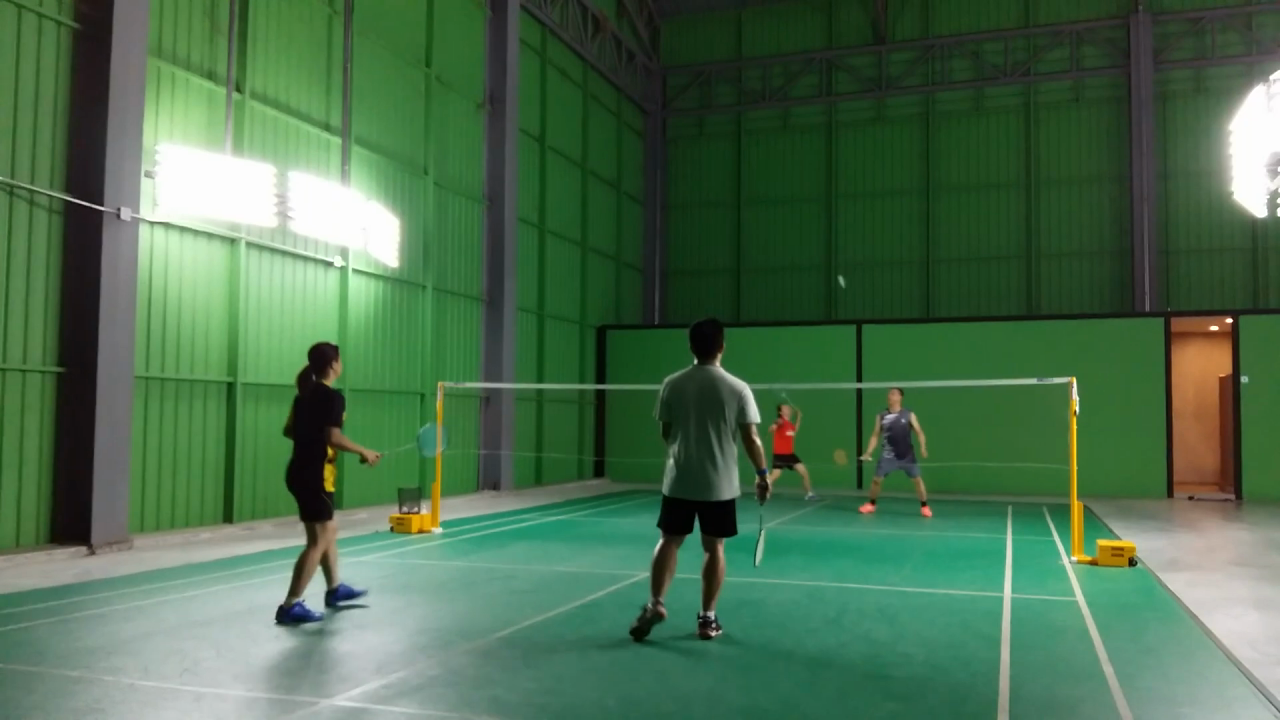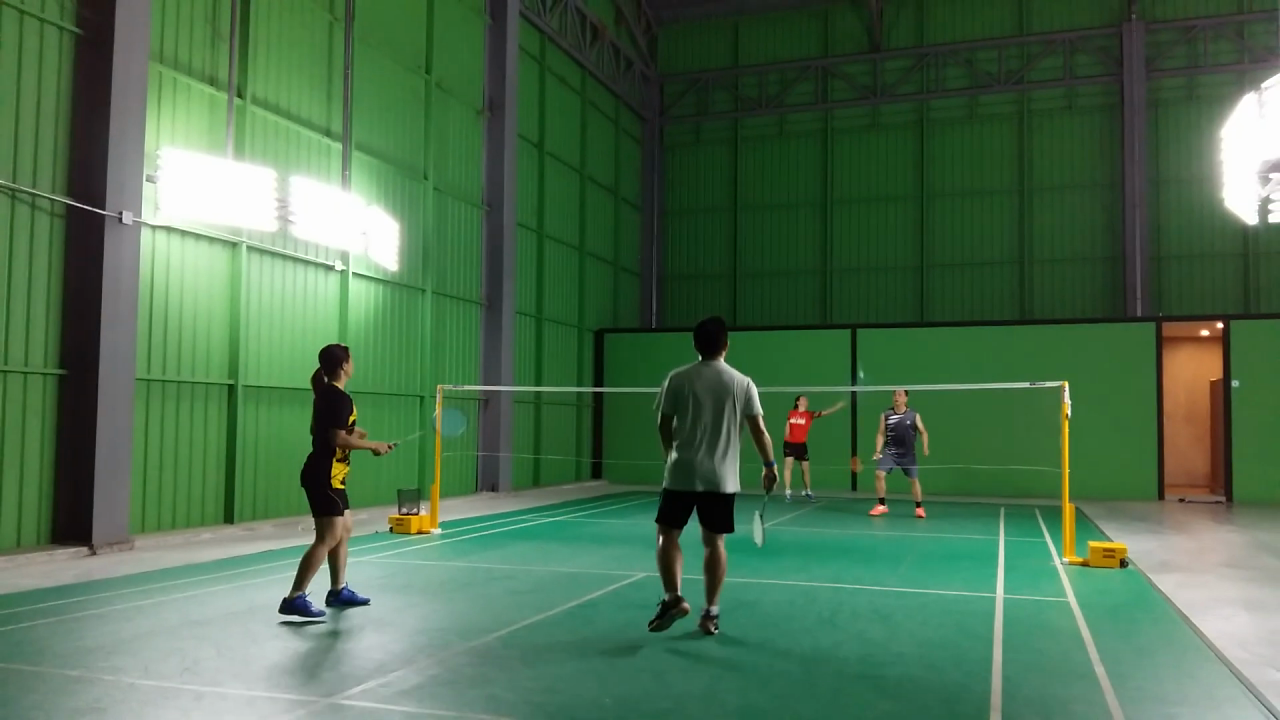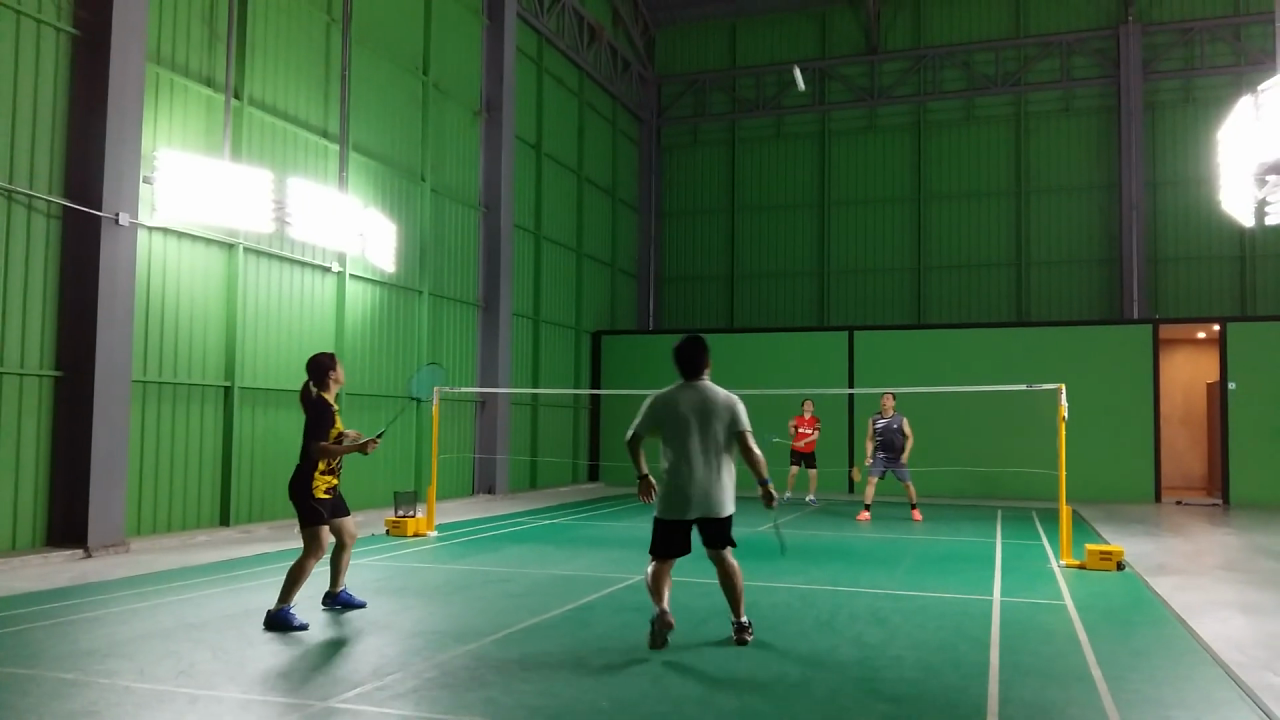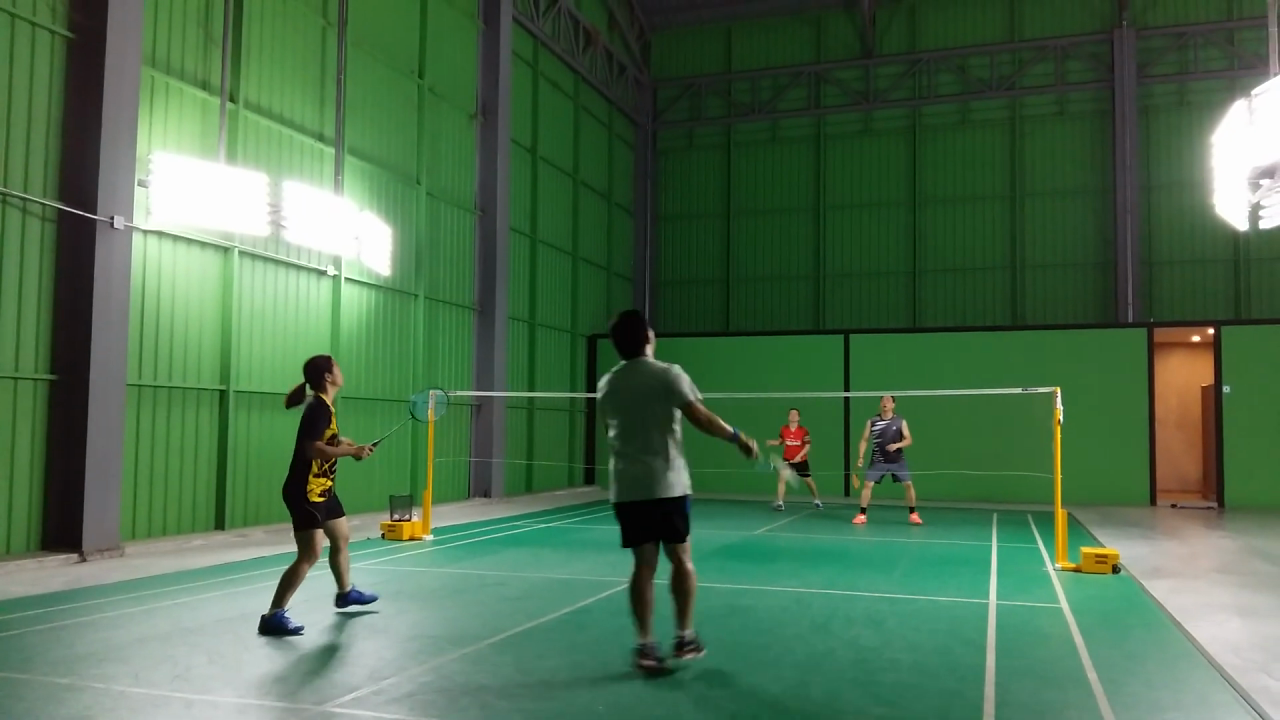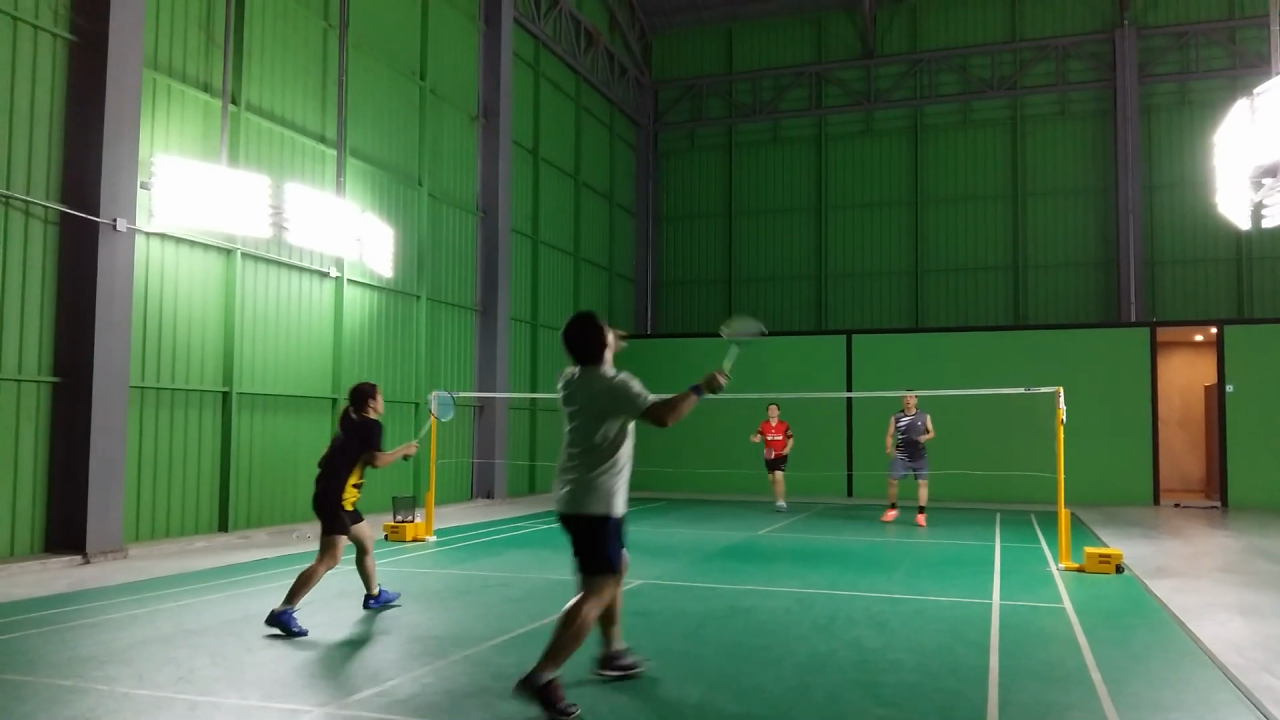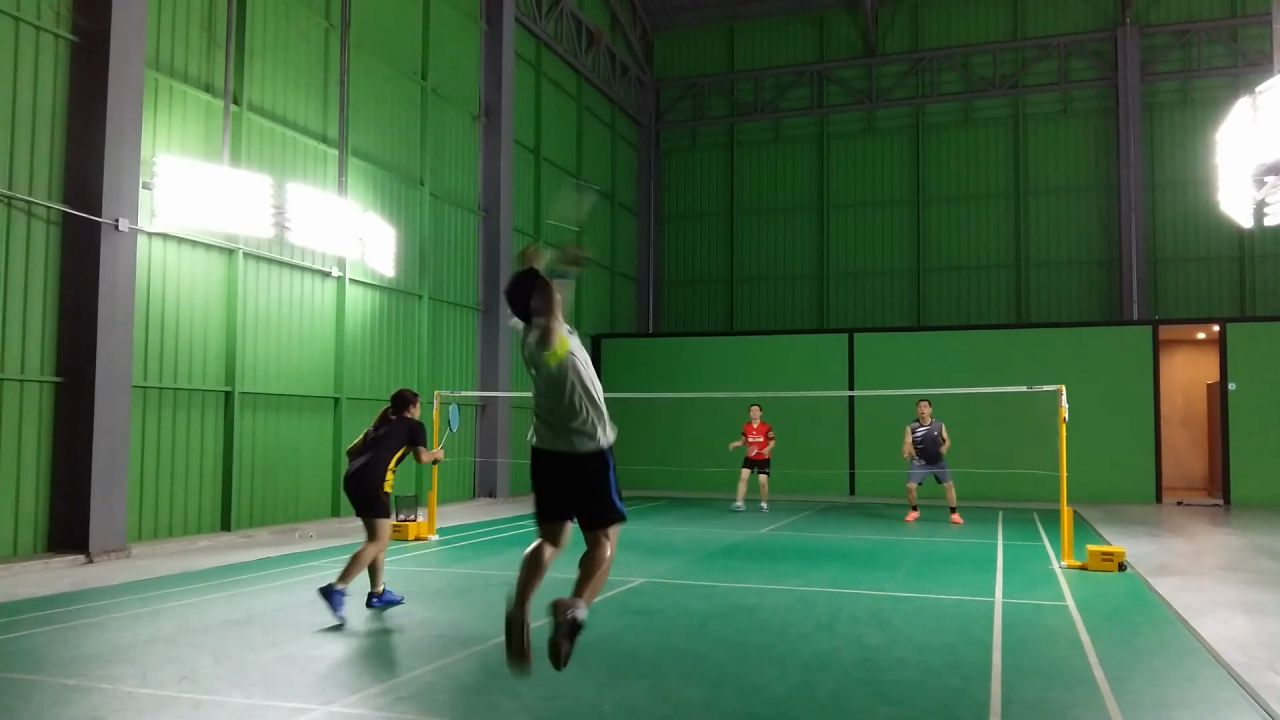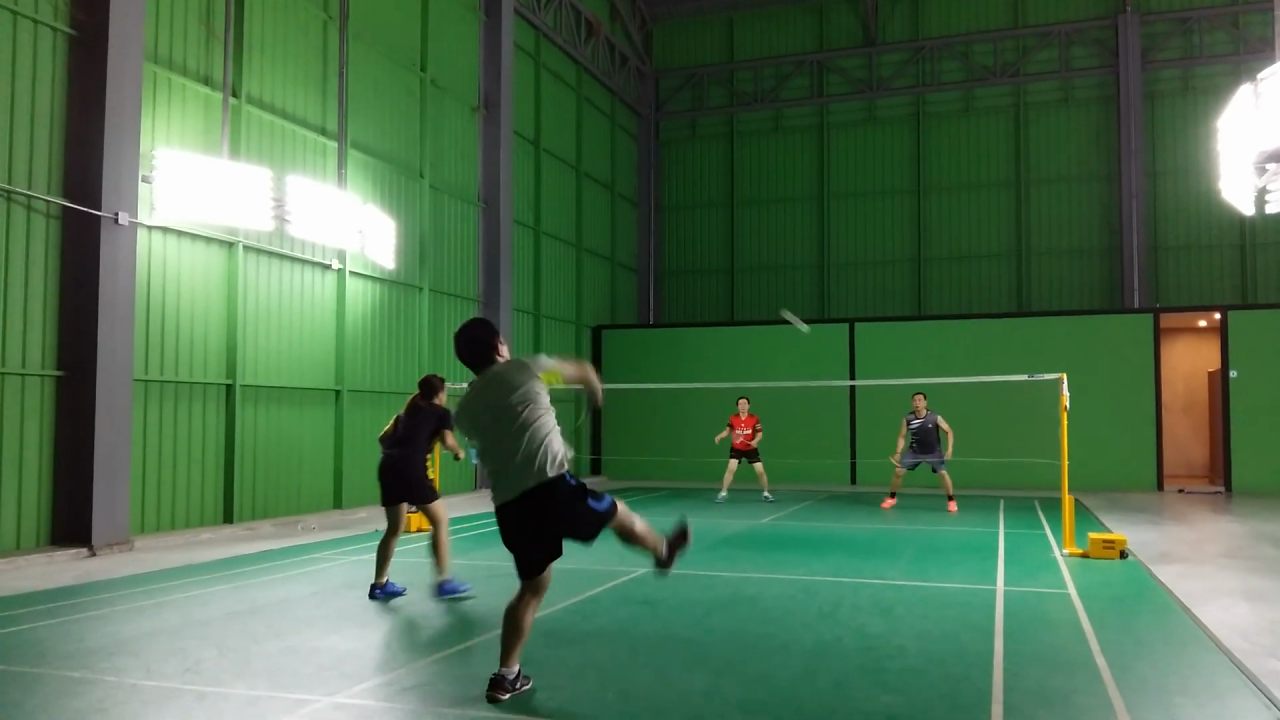
dt=0.3s
person 1, frame 1
left shoulder: (672, 384)
right shoulder: (737, 388)
left elbow: (666, 432)
right elbow: (751, 438)
right wrist: (762, 474)
left hip: (679, 481)
right hip: (720, 484)
left knee: (669, 542)
right knee: (714, 548)
left ankle: (655, 605)
right ankle: (707, 618)
person 1, frame 2
left shoulder: (677, 379)
right shoulder: (742, 383)
left elbow: (664, 425)
right elbow: (758, 429)
right wrist: (770, 465)
left hip: (681, 475)
right hip: (722, 479)
left knee: (668, 536)
right knee: (714, 543)
left ankle: (674, 598)
right ankle: (710, 612)
person 1, frame 3
left shoulder: (660, 401)
right shoulder: (729, 401)
left elbow: (632, 441)
right elbow: (748, 447)
left wrist: (643, 476)
right wrist: (765, 484)
left hip: (674, 499)
right hip: (717, 499)
left knee: (660, 564)
right knee: (723, 557)
left ankle: (661, 613)
right ankle: (741, 623)
person 1, frame 4
left shoulder: (607, 383)
right shoulder: (666, 374)
right elbow: (698, 416)
right wrist: (738, 438)
left hip: (624, 488)
right hip: (665, 484)
left knee: (643, 564)
right knee: (680, 556)
left ankle: (647, 646)
right ankle: (684, 636)
person 1, frame 5
left shoulder: (571, 381)
right shoulder: (617, 385)
right elbow: (662, 416)
left wrist: (608, 341)
right wrist: (701, 388)
left hip: (573, 499)
right hip: (598, 503)
left knee: (609, 575)
right knee: (597, 592)
left ankle: (614, 653)
right ankle: (541, 677)
person 1, frame 6
left shoulder: (529, 333)
right shoulder: (548, 334)
left elbow: (538, 313)
right elbow: (549, 313)
left wrist: (549, 266)
right wrist: (559, 267)
left hip: (547, 451)
right hip: (586, 450)
left knee: (551, 540)
right knee: (604, 542)
left ankle: (518, 614)
right ankle: (572, 612)
person 1, frame 7
left shoulder: (466, 408)
right shoulder: (525, 371)
right elbow: (581, 370)
right wrist: (594, 386)
left hip: (510, 507)
right hip: (551, 490)
left knee: (531, 588)
right knee: (618, 513)
left ankle: (505, 676)
right ankle: (662, 551)
person 2, frame 1
left shoulder: (304, 395)
right shoulder: (332, 397)
left elbow: (289, 431)
right elbow: (333, 437)
right wrist: (364, 452)
left hip: (300, 472)
right hip: (315, 475)
left knee: (328, 532)
right knee: (318, 541)
left ankle: (334, 589)
right ankle: (291, 606)
person 2, frame 2
left shoulder: (325, 395)
right shoulder: (340, 398)
right elbow: (337, 439)
left wrist: (349, 430)
right wrist: (373, 446)
left hip: (329, 475)
right hip: (324, 476)
left knee: (343, 532)
right knee: (328, 539)
left ankle: (338, 590)
right ankle: (295, 597)
person 2, frame 3
left shoulder: (325, 405)
right shoulder: (322, 408)
right elbow: (316, 450)
left wrist: (342, 435)
right wrist: (357, 447)
left hip: (328, 487)
right hip: (311, 488)
left knee: (348, 537)
right knee: (315, 551)
left ankle: (336, 593)
right ankle: (279, 611)
person 2, frame 4
left shoulder: (321, 406)
right shoulder: (319, 407)
right elbow: (311, 449)
left wrist: (338, 442)
right wrist: (353, 449)
left hip: (322, 488)
right hip: (306, 491)
left knee: (341, 538)
right knee: (309, 555)
left ankle: (346, 593)
right ankle: (273, 616)
person 2, frame 5
left shoulder: (350, 427)
right shoulder: (371, 426)
left elbow: (324, 462)
right elbow: (376, 461)
right wrist: (403, 450)
left hip: (338, 498)
right hip: (336, 499)
left knee: (367, 541)
right knee: (328, 560)
left ankle: (374, 595)
right ankle: (282, 612)
person 2, frame 6
left shoulder: (380, 425)
right shoulder: (414, 426)
left elbow: (351, 451)
right elbow: (421, 456)
right wrist: (436, 455)
left hip: (353, 478)
right hip: (372, 481)
left knee: (377, 538)
right knee: (378, 541)
left ankle: (377, 592)
right ankle: (336, 588)
person 2, frame 7
left shoulder: (406, 413)
right shoulder: (441, 412)
left elbow: (383, 439)
right elbow: (447, 441)
right wrist: (458, 452)
left hip: (388, 468)
right hip: (412, 470)
left knee: (394, 528)
right knee: (440, 523)
left ankle: (380, 584)
right ankle: (444, 581)
